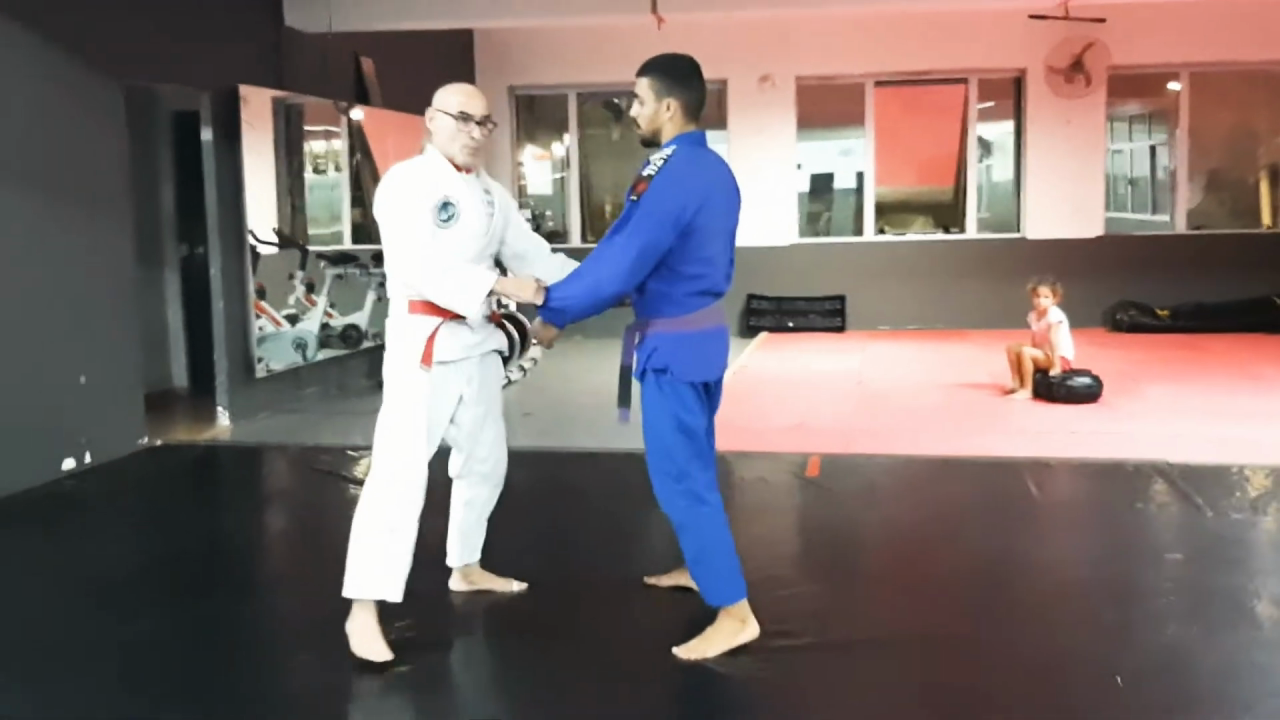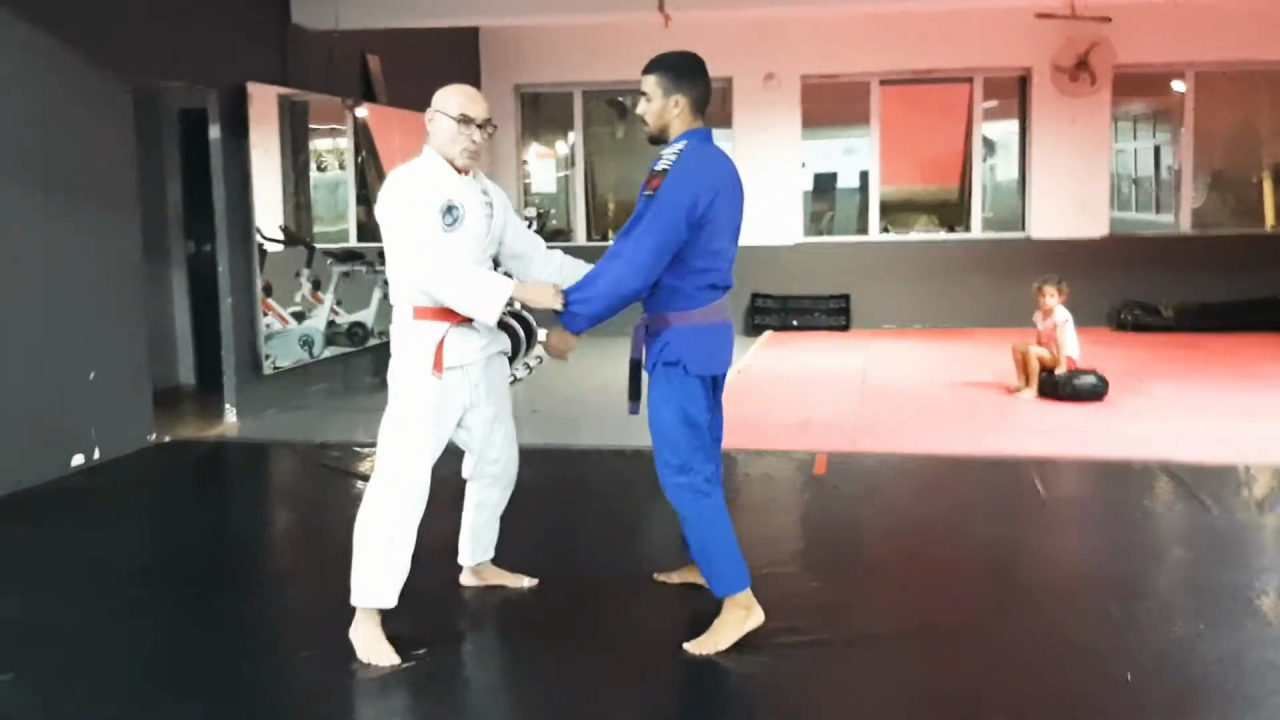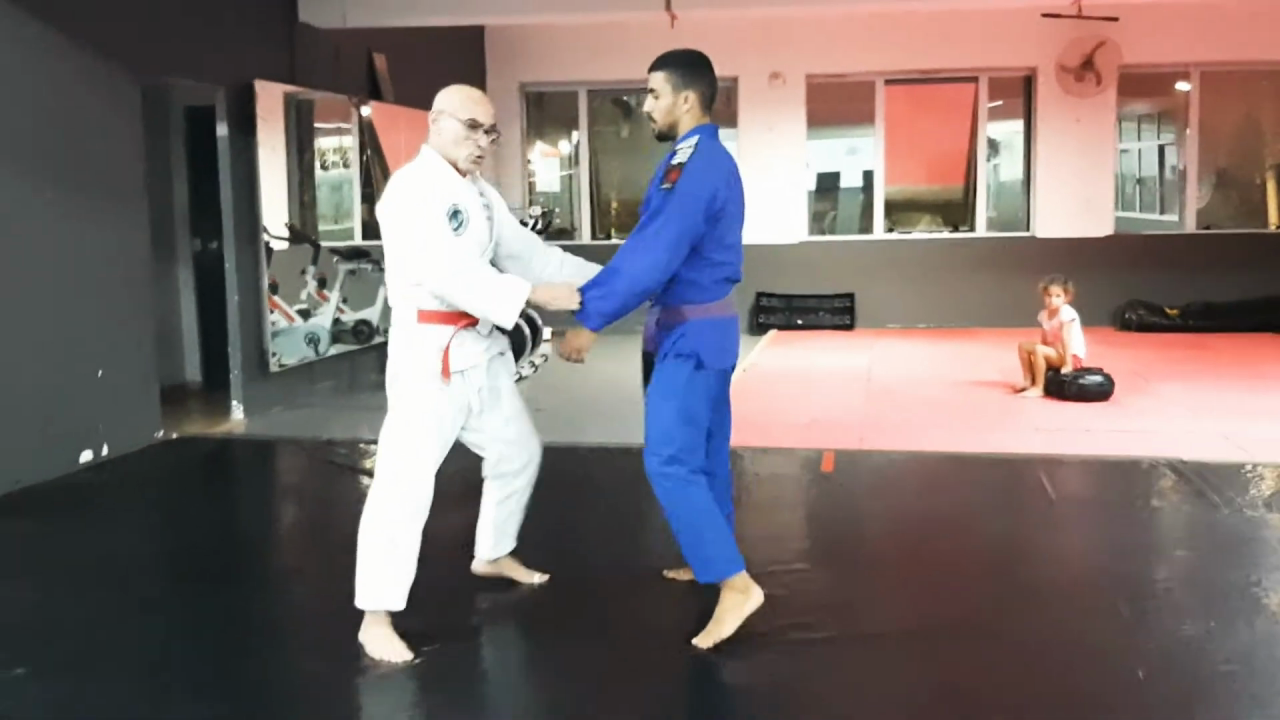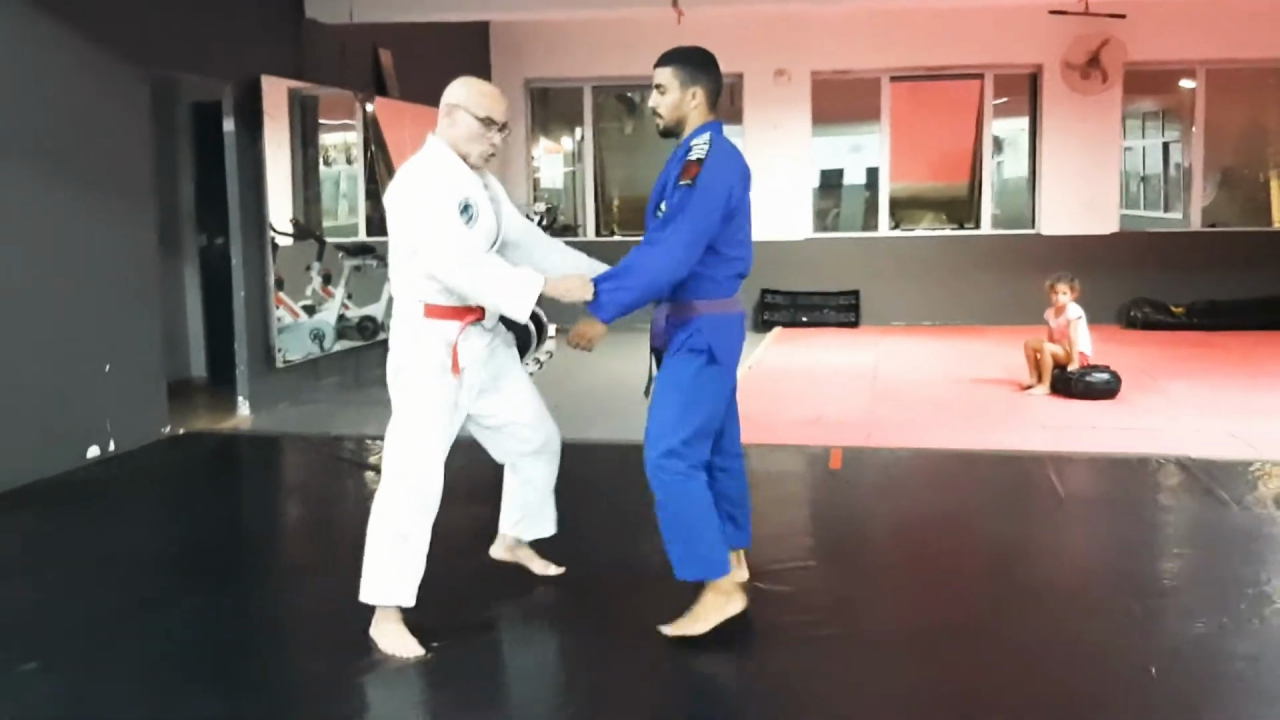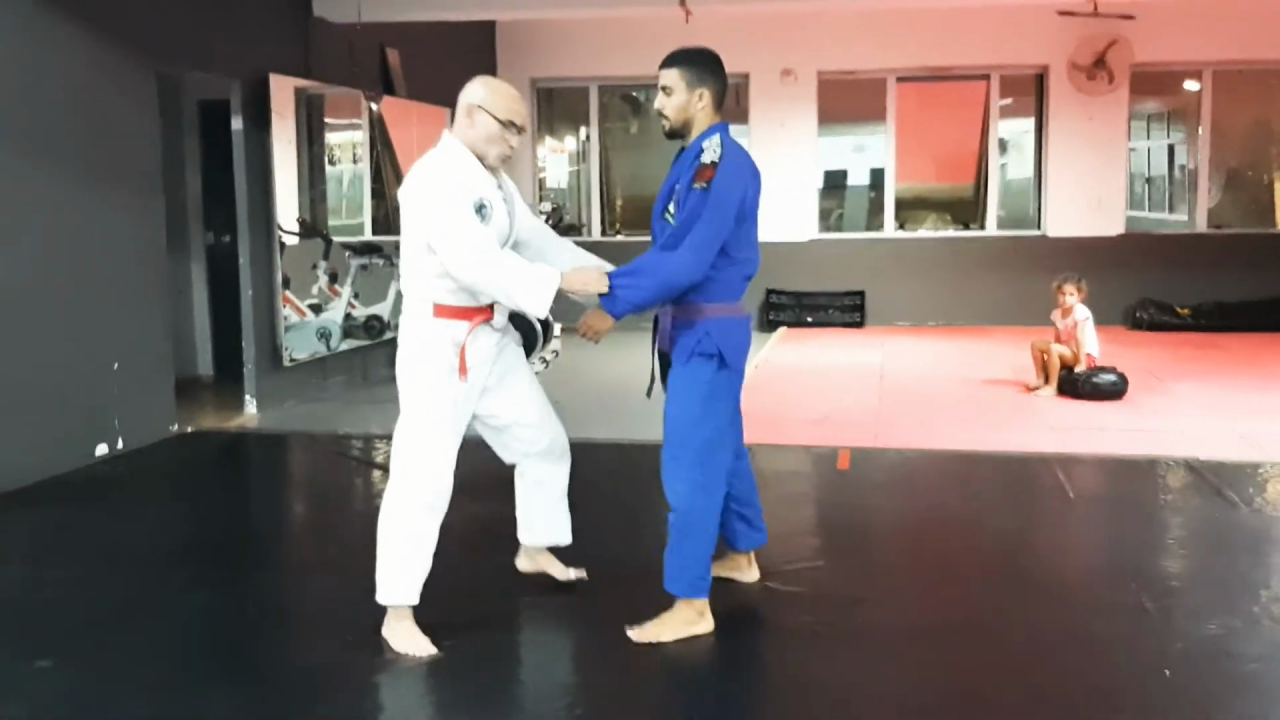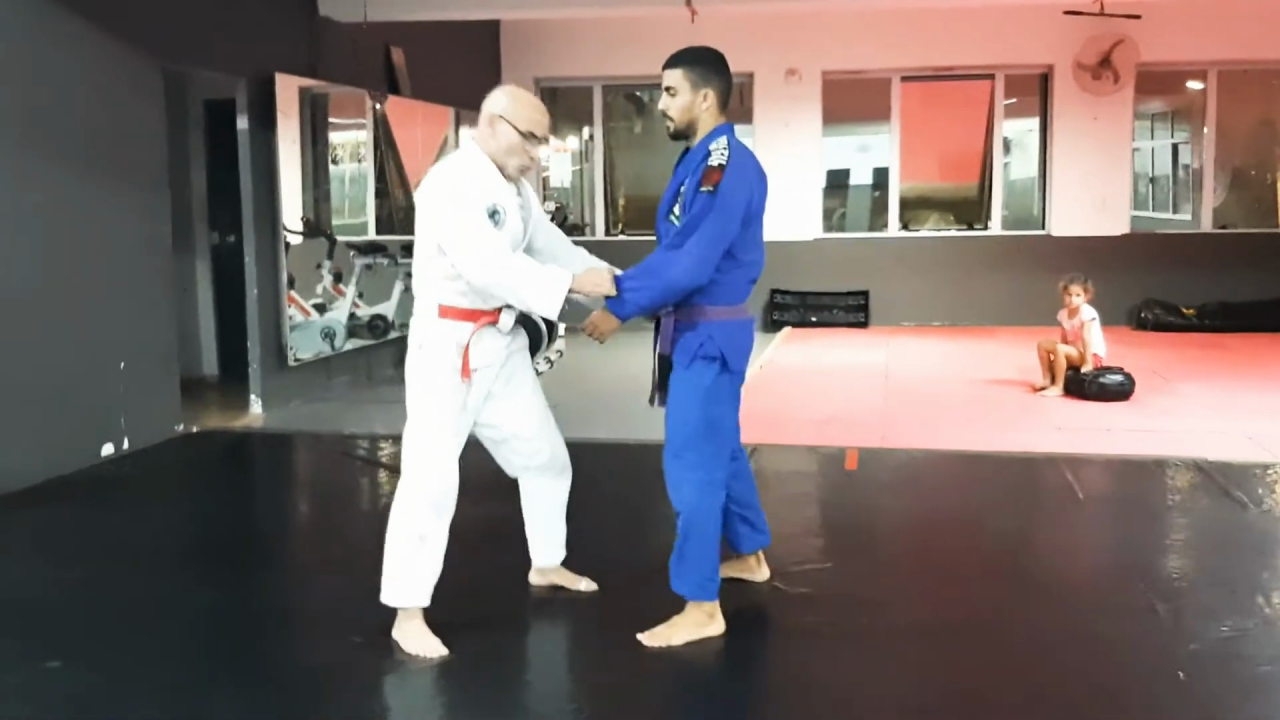
dt=0.1s
person 1, frame 1
left shoulder: (666, 177)
right shoulder: (716, 170)
left elbow: (615, 264)
left wrist: (552, 312)
right wrist: (631, 291)
left hip: (673, 343)
right hip: (703, 333)
left knee: (682, 478)
right knee: (691, 466)
left ankle: (734, 612)
right ankle: (702, 567)
person 1, frame 2
left shoulder: (677, 171)
right shoulder: (714, 164)
left elbow: (633, 263)
left wrist: (571, 319)
right wrist: (584, 297)
left hip: (680, 338)
right hip: (701, 330)
left knee: (684, 471)
right knee: (696, 458)
left ankle: (737, 600)
right ankle: (709, 564)
person 1, frame 3
left shoulder: (691, 165)
right shoulder: (712, 160)
left elbow: (651, 257)
left wrist: (588, 319)
right wrist: (595, 294)
left hip: (690, 333)
right hip: (705, 325)
left knee: (670, 462)
right knee: (706, 453)
left ankle: (735, 584)
right ankle: (716, 561)
person 1, frame 4
left shoulder: (708, 162)
right shoulder: (698, 157)
left elbow: (669, 257)
right elbow: (668, 247)
left wrist: (601, 312)
right wrist: (605, 288)
left hip: (702, 328)
right hip: (699, 325)
left knee: (670, 455)
right knee: (716, 445)
left ankle: (719, 587)
right ankle: (728, 555)
person 1, frame 5
left shoulder: (719, 163)
right shoulder: (698, 159)
left elbow: (685, 259)
right elbow: (672, 248)
left wrist: (612, 304)
right wrist: (613, 283)
left hip: (706, 332)
right hip: (700, 327)
left knee: (690, 468)
right knee: (719, 447)
left ankle: (691, 605)
right ankle: (742, 554)
person 1, frame 6
left shoulder: (727, 166)
right shoulder: (699, 159)
left elbow: (691, 263)
right elbow: (674, 250)
left wrist: (618, 305)
right wrist: (621, 287)
left hip: (709, 334)
right hip: (698, 331)
left knee: (692, 466)
right knee: (721, 450)
left ankle: (702, 608)
right ankle: (750, 555)
person 2, frame 1
left shoulder: (493, 194)
right shoulder: (406, 181)
left elbow: (535, 257)
right elbow: (420, 266)
right wrist: (497, 284)
left hip: (477, 343)
right hip: (422, 345)
left knee: (484, 462)
right knee: (401, 472)
left ankle: (465, 566)
right ankle: (365, 609)
person 2, frame 2
left shoulder: (487, 195)
right shoulder: (407, 186)
left elbow: (531, 253)
right elbow: (432, 271)
right wrist: (516, 292)
left hip: (479, 346)
right hip: (427, 349)
left knee: (495, 460)
right knee: (404, 476)
left ankle: (476, 562)
right ankle: (366, 617)
person 2, frame 3
left shoulder: (481, 195)
right shoulder: (411, 187)
left elbow: (529, 251)
right elbow: (446, 274)
right wrist: (533, 293)
left hip: (480, 348)
right hip: (427, 353)
left knee: (516, 454)
right knee: (407, 480)
left ankle: (492, 554)
right ankle: (376, 617)
person 2, frame 4
left shoulder: (482, 185)
right shoulder: (418, 181)
left elbow: (528, 242)
right elbow: (457, 266)
left wrist: (606, 277)
right wrist: (546, 286)
left hip: (481, 340)
right hip: (430, 344)
left knee: (536, 438)
right knee: (416, 476)
left ankle: (512, 539)
right ankle: (386, 613)
person 2, frame 5
left shoulder: (494, 184)
right shoulder: (433, 179)
left elbow: (539, 242)
right elbow: (475, 262)
left wrist: (616, 278)
right wrist: (562, 282)
left hip: (490, 339)
right hip: (438, 344)
left knee: (542, 439)
right knee: (425, 476)
left ankle: (534, 548)
right ankle: (398, 613)
person 2, frame 6
left shoulder: (518, 192)
right shoulder: (450, 182)
left elbow: (560, 252)
right elbow: (488, 264)
left wrist: (625, 286)
right wrist: (574, 283)
left hip: (502, 346)
right hip: (446, 347)
left knee: (544, 456)
right knee: (431, 479)
left ankle: (547, 565)
right ankle: (409, 613)
